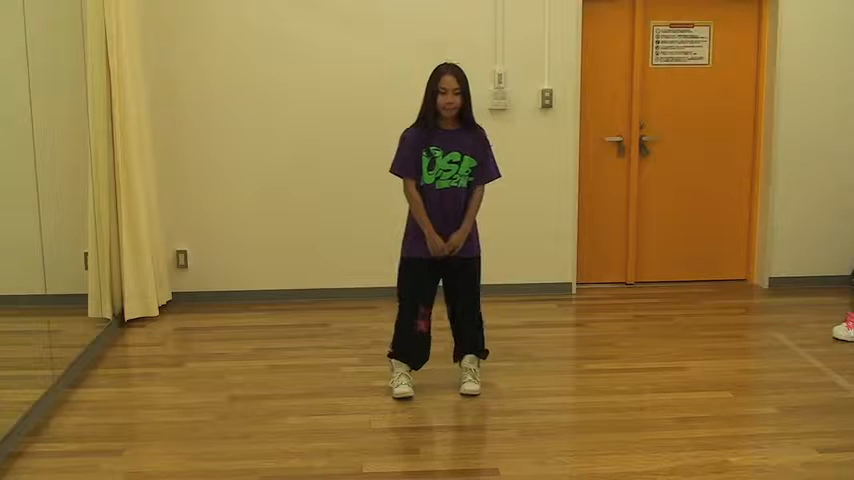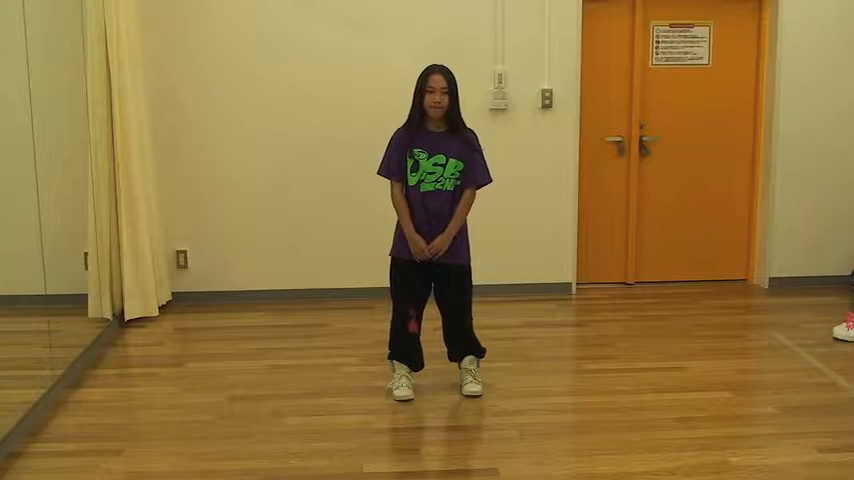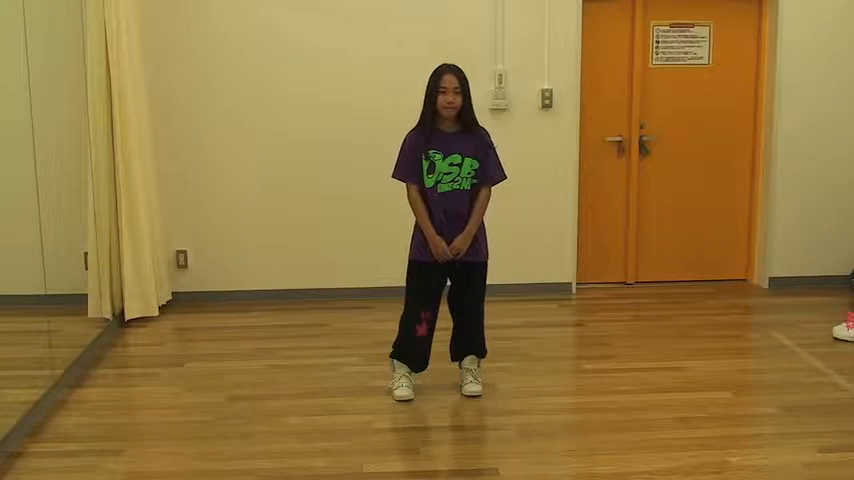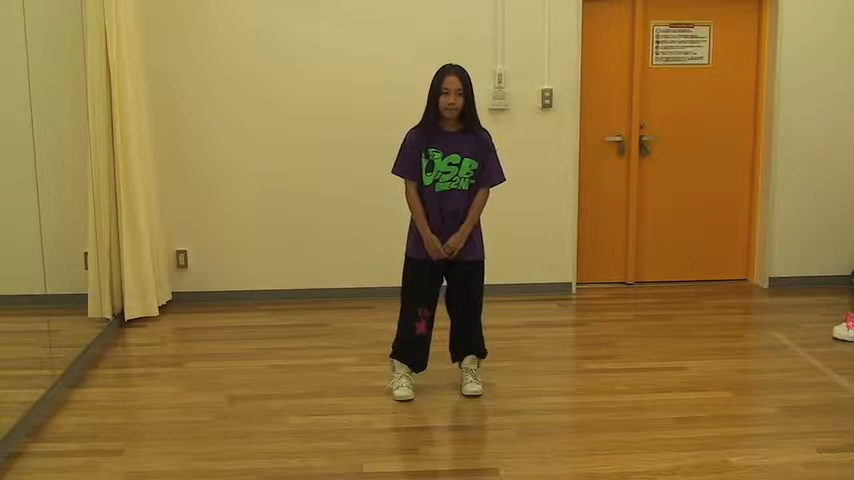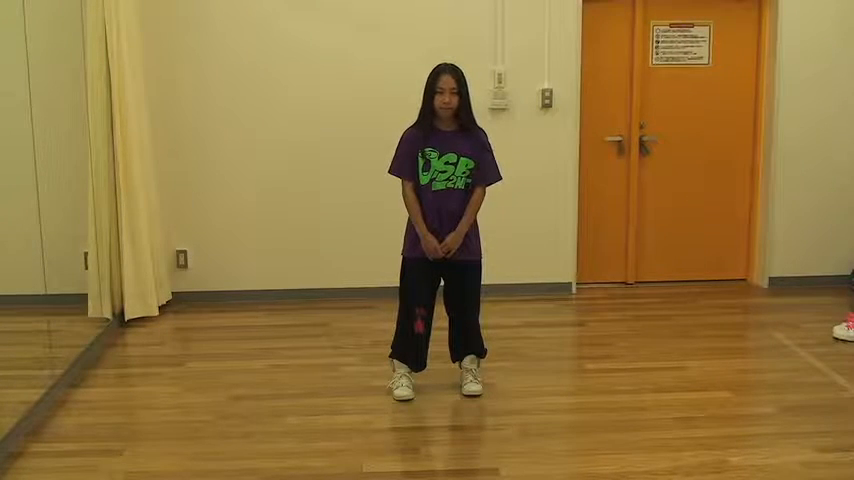
dt=1s
person 1, frame 1
left shoulder: (476, 138)
right shoulder: (416, 136)
left elbow: (479, 188)
right elbow: (410, 187)
left wrist: (462, 232)
right wrist: (430, 234)
left hip: (463, 240)
right hip: (422, 239)
left knee: (466, 303)
right knee: (414, 304)
left ankle: (469, 364)
right ankle: (402, 366)
person 1, frame 2
left shoulder: (465, 140)
right shoulder: (404, 138)
left elbow: (470, 192)
right elbow: (396, 189)
left wrist: (447, 236)
right wrist: (412, 236)
left hip: (452, 242)
right hip: (410, 243)
left knee: (457, 307)
right knee: (407, 308)
left ankle: (468, 365)
right ankle: (402, 369)
person 1, frame 3
left shoulder: (479, 139)
right shoulder: (418, 139)
left elbow: (485, 190)
right elbow: (413, 191)
left wrist: (467, 236)
right wrist: (433, 237)
left hip: (470, 243)
right hip: (428, 242)
left knee: (469, 307)
right knee: (419, 308)
left ankle: (470, 366)
right ankle: (403, 369)
person 1, frame 4
left shoulder: (479, 140)
right shoulder: (418, 138)
left elbow: (483, 191)
right elbow: (411, 189)
left wrist: (462, 235)
right wrist: (428, 236)
left hip: (466, 242)
right hip: (424, 242)
left knee: (467, 307)
right knee: (417, 307)
left ankle: (469, 367)
right ankle: (402, 370)
person 1, frame 5
left shoulder: (475, 139)
right shoulder: (415, 137)
left elbow: (479, 189)
right elbow: (408, 188)
left wrist: (458, 234)
right wrist: (424, 235)
left hip: (463, 241)
right hip: (421, 241)
left knee: (465, 306)
right knee: (414, 307)
left ankle: (469, 367)
right ankle: (403, 370)
